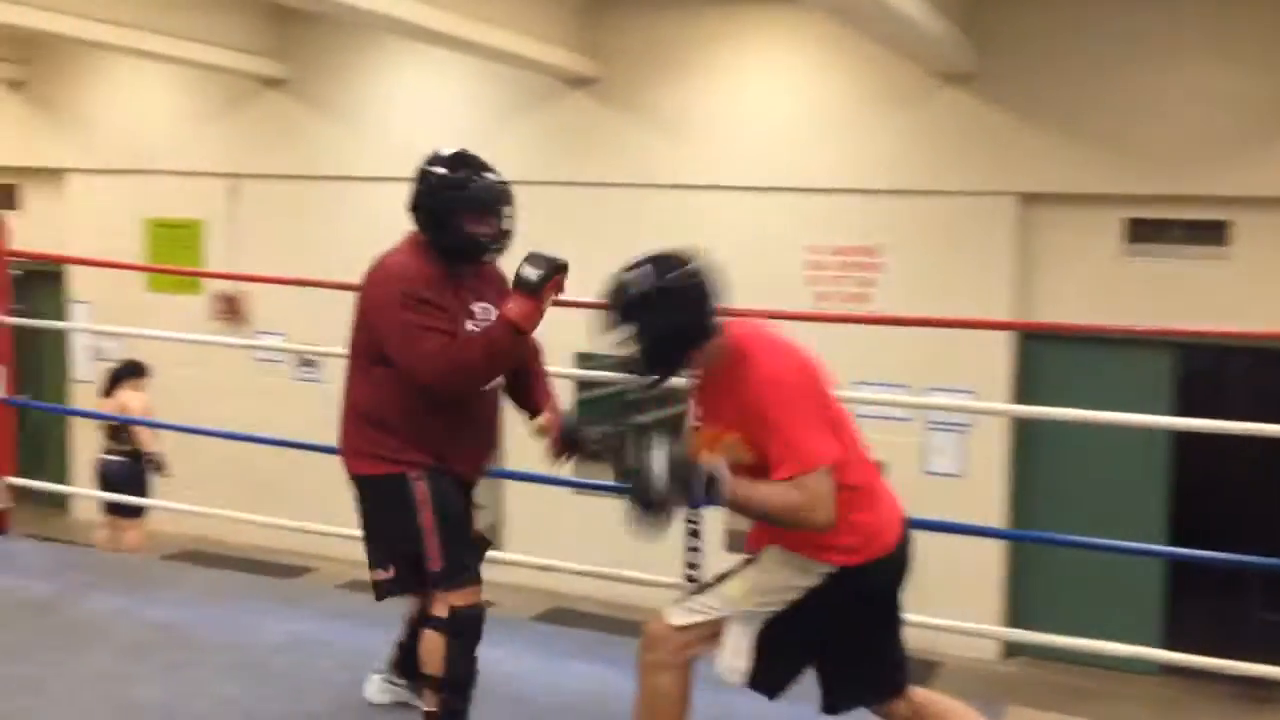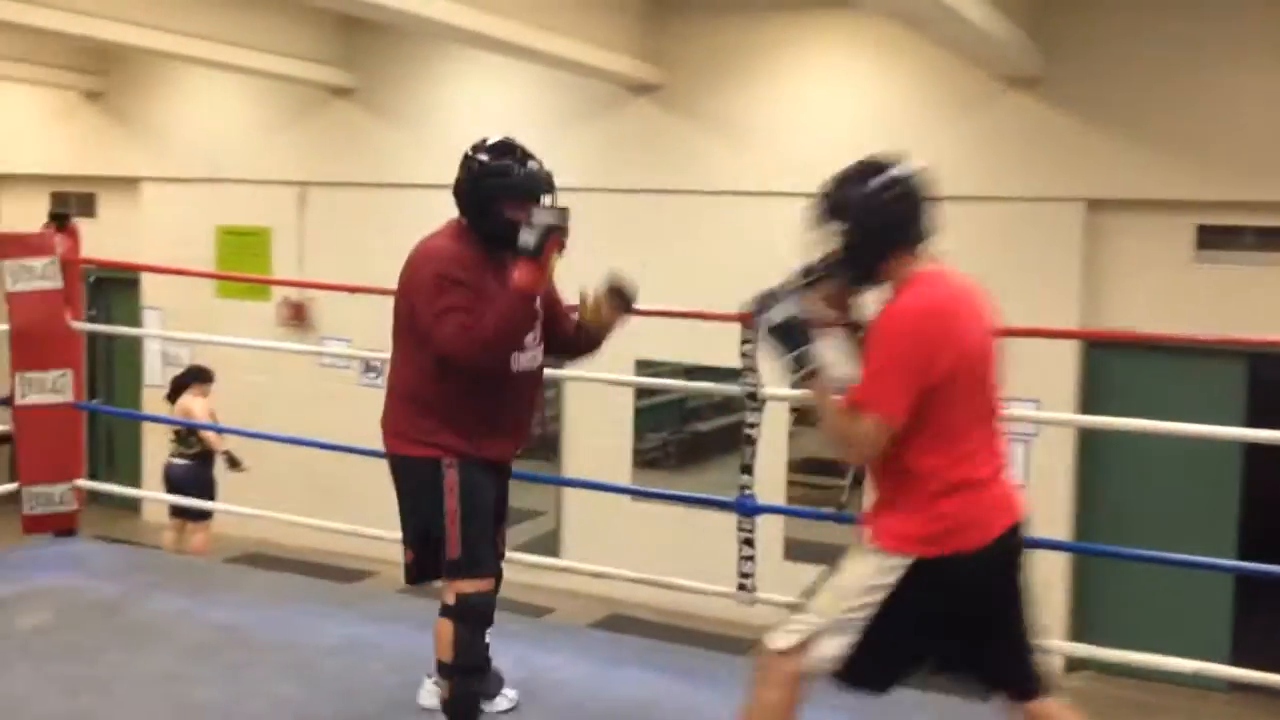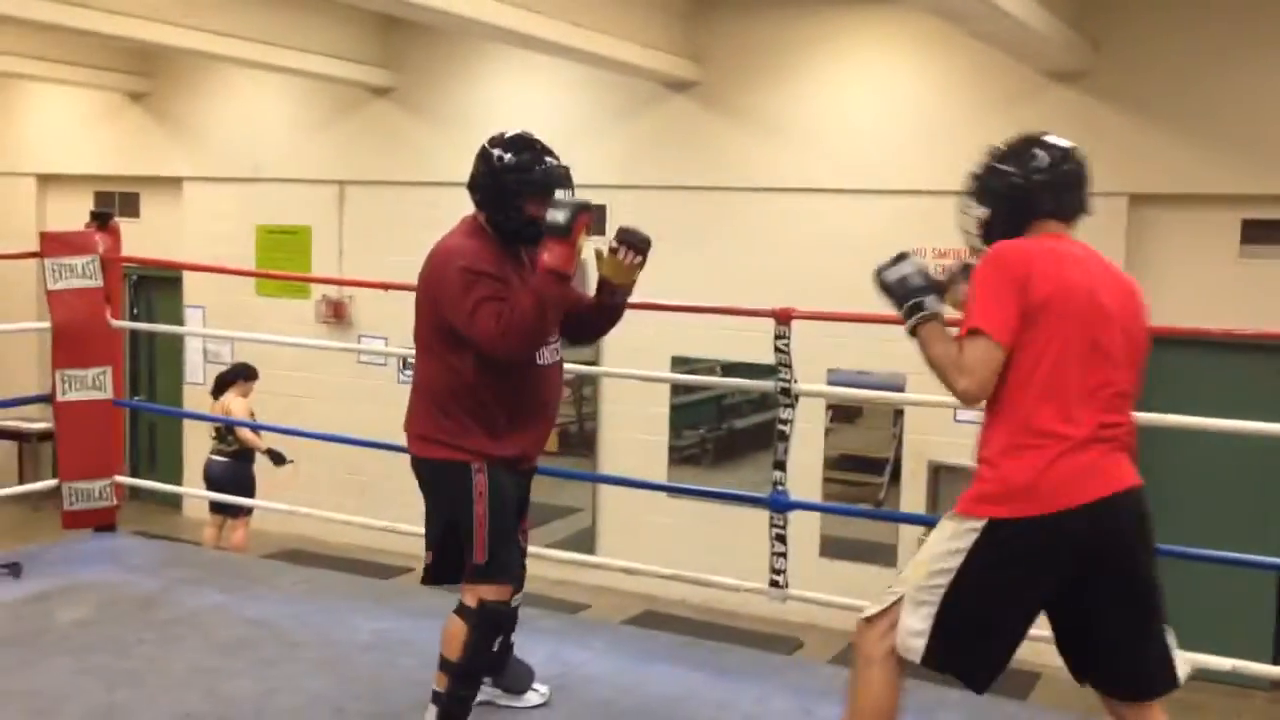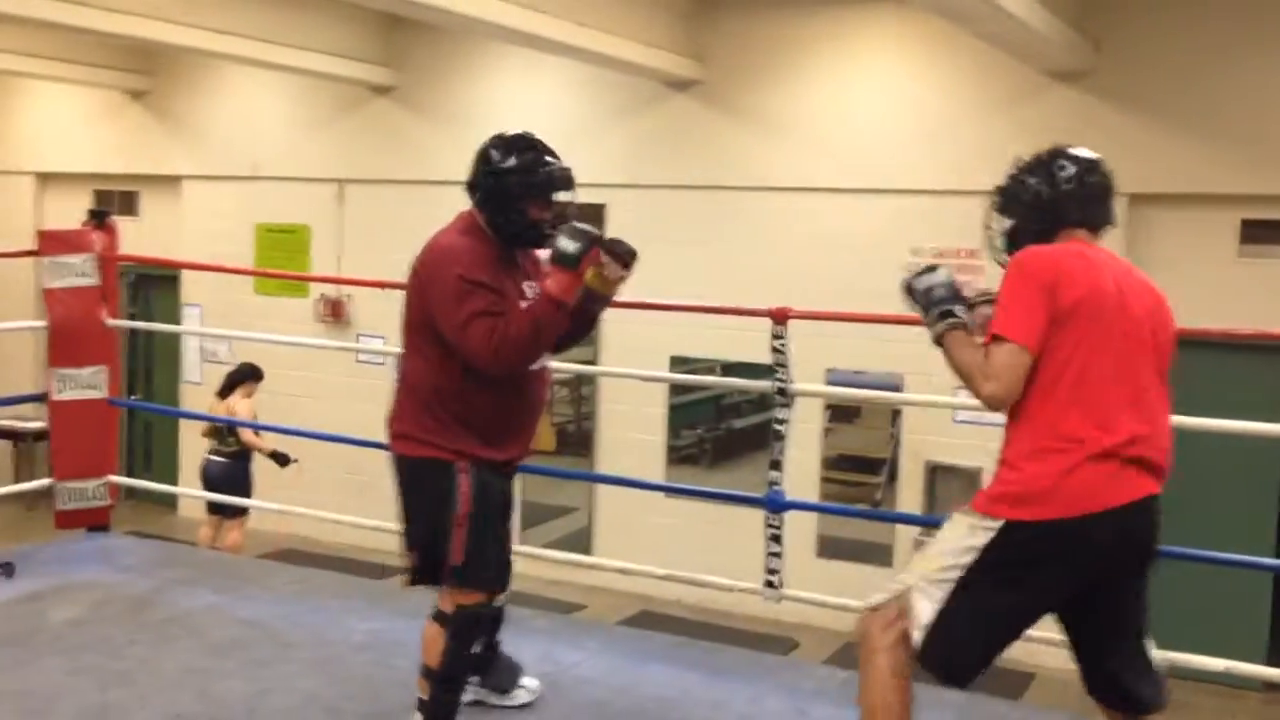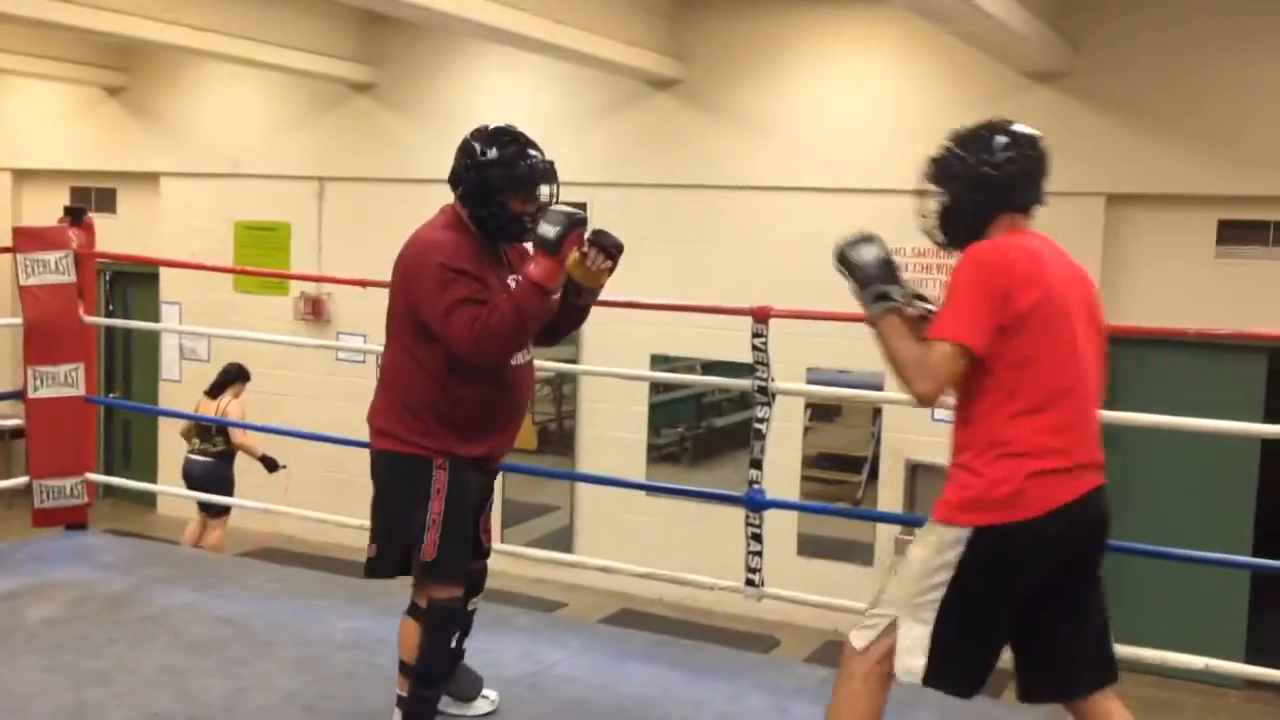
dt=0.2s
person 1, frame 1
left shoulder: (480, 271)
right shoulder: (401, 279)
left elbow: (509, 357)
right elbow: (445, 370)
left wrist: (544, 409)
right wrist: (524, 310)
left hip: (448, 458)
right hip: (397, 461)
left knee: (449, 576)
right knee: (459, 597)
left ankle: (403, 673)
person 1, frame 2
left shoulder: (514, 255)
right shoulder: (440, 260)
left elbow: (559, 337)
right elbow: (475, 345)
left wrist: (594, 319)
right wrist: (531, 273)
left hip: (489, 446)
right hip: (438, 447)
left knee: (481, 571)
right knee: (471, 585)
person 1, frame 3
left shoulder: (526, 248)
right shoulder: (461, 258)
left elbow: (578, 327)
right elbow: (511, 338)
left wrist: (615, 285)
right wrist: (558, 259)
left hip: (507, 446)
right hip: (463, 451)
left knee: (504, 572)
right knee: (489, 588)
left ankle: (490, 669)
person 1, frame 4
left shoulder: (518, 251)
right shoulder: (454, 259)
left elbow: (552, 337)
right elbow: (500, 352)
left wrist: (594, 292)
right wrist: (561, 279)
left hip: (487, 447)
right hip: (446, 452)
left knee: (490, 572)
right knee: (465, 592)
left ankle: (481, 669)
person 1, frame 5
left shoulder: (504, 244)
right shoulder: (437, 251)
left elbow: (541, 330)
right elbow: (484, 341)
left wrist: (581, 286)
right wrist: (545, 267)
left hip: (470, 446)
right hip: (426, 448)
left knee: (466, 575)
right knee: (440, 588)
person 2, frame 1
left shoulder: (770, 375)
right shoulder: (720, 352)
left elbow: (816, 509)
left wrist: (704, 483)
left hip: (843, 553)
right hip: (866, 544)
left knee: (666, 641)
person 2, frame 2
left shoulder: (910, 316)
right shoulder: (959, 294)
left elbow: (863, 448)
left wrist: (801, 355)
right wrist: (837, 313)
left hip: (926, 540)
right hip: (988, 530)
left knee: (783, 657)
person 2, frame 3
left shoulder: (1009, 262)
right shoulder: (1126, 288)
left elbow: (973, 383)
left wrist: (921, 307)
left hip: (1018, 508)
right hip: (1114, 504)
left knee: (879, 635)
person 2, frame 4
left shoulder: (1038, 267)
right shoulder: (1152, 299)
left elbow: (997, 388)
left wrist: (944, 317)
left hip: (1038, 512)
right hip: (1129, 514)
left knee: (885, 629)
person 2, frame 5
left shoulder: (988, 262)
right shoulder: (1072, 273)
left elbow: (928, 384)
left wrist: (880, 297)
right wrist: (928, 324)
left hip: (997, 511)
right hip: (1077, 506)
left knee: (868, 656)
person 3, frame 1
left shoulder: (108, 400)
right shoulder: (135, 398)
right elbow: (139, 429)
right wrist: (152, 454)
left hip: (107, 464)
right hip: (128, 467)
left knee: (110, 520)
right knee: (133, 523)
person 3, frame 2
left shoulder: (177, 404)
right shoulder: (198, 403)
right elbow: (206, 433)
right wrist: (226, 453)
left hip: (174, 468)
right hip: (194, 471)
left knee: (175, 523)
right knee: (200, 526)
person 3, frame 3
left shoulder: (218, 402)
right shoulder: (238, 402)
right elbow: (244, 434)
right wrist: (268, 451)
left hip: (213, 466)
right hip: (234, 469)
left knee: (215, 520)
right knee: (239, 523)
person 3, frame 4
left shoulder: (218, 401)
right shoulder: (243, 403)
left elbow: (206, 431)
right elbow: (247, 437)
right wrist: (274, 454)
left hip: (210, 466)
right hip: (232, 470)
left knee: (212, 520)
right knee: (235, 524)
person 3, frame 5
left shoulder: (204, 400)
right shoulder: (233, 404)
left elbow: (184, 430)
right elbow: (238, 439)
right wrist: (264, 458)
left hip: (191, 465)
right hip: (215, 469)
left knee: (204, 515)
right knee: (217, 523)
